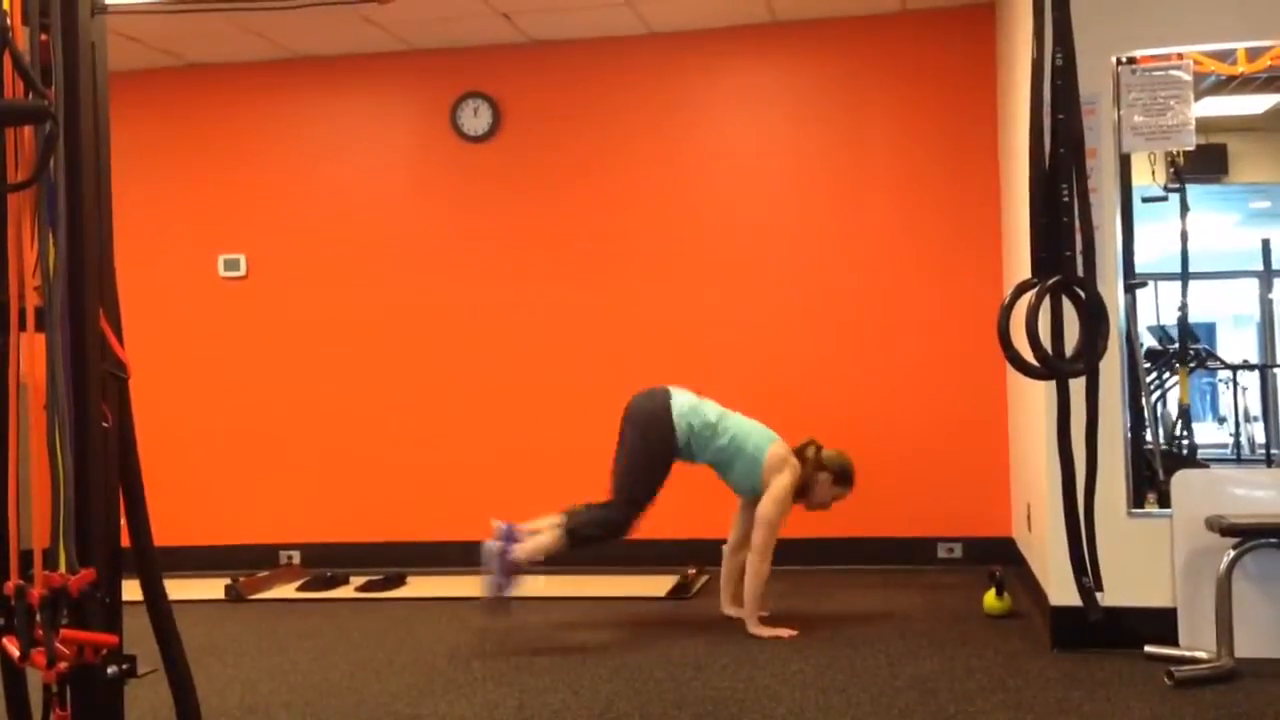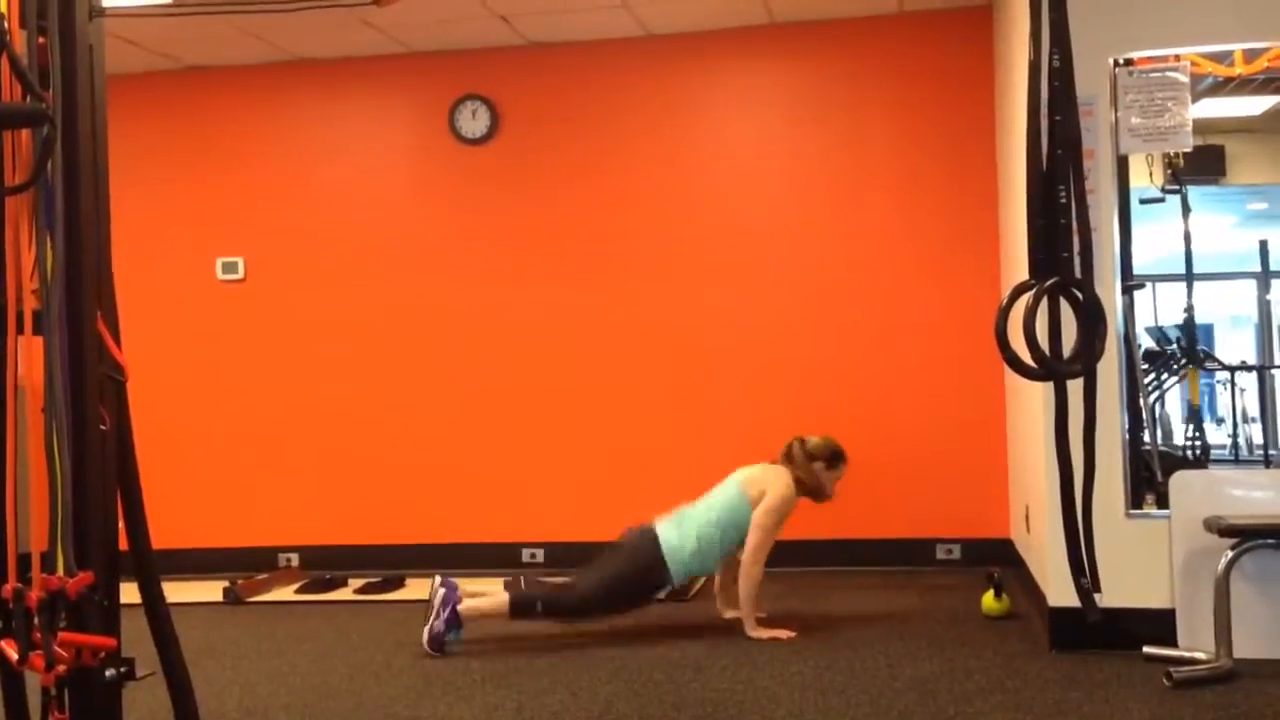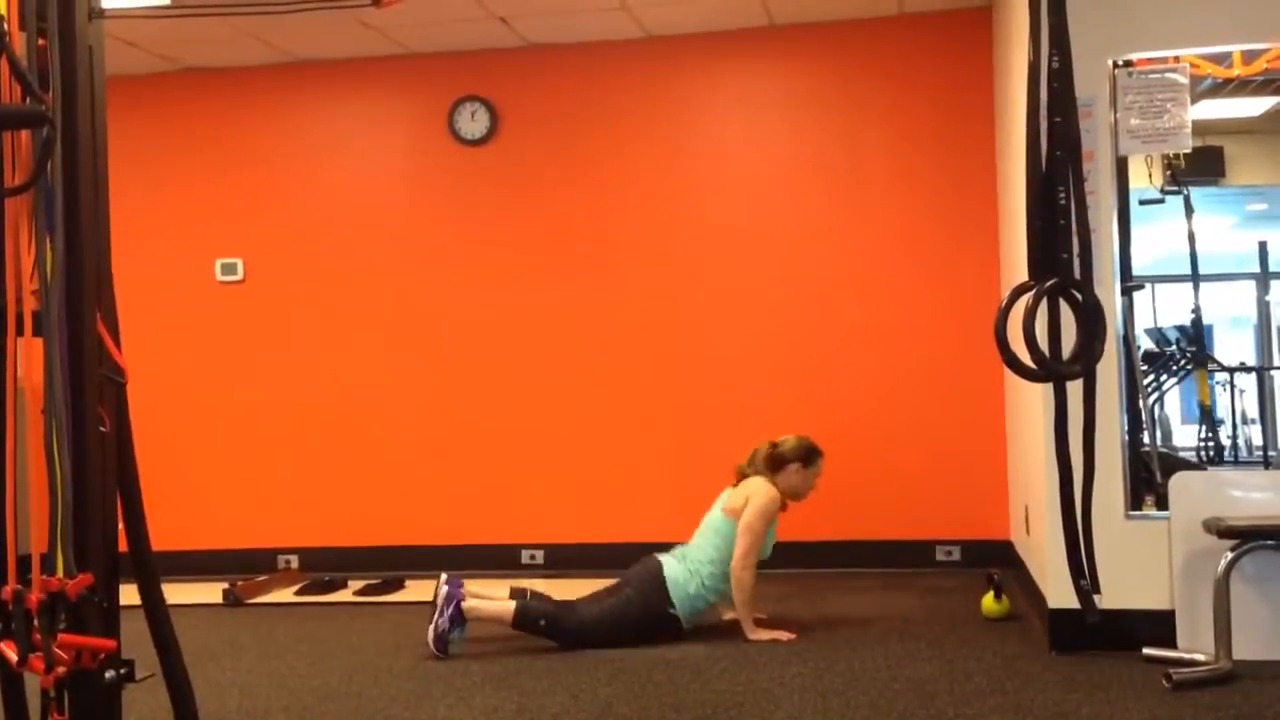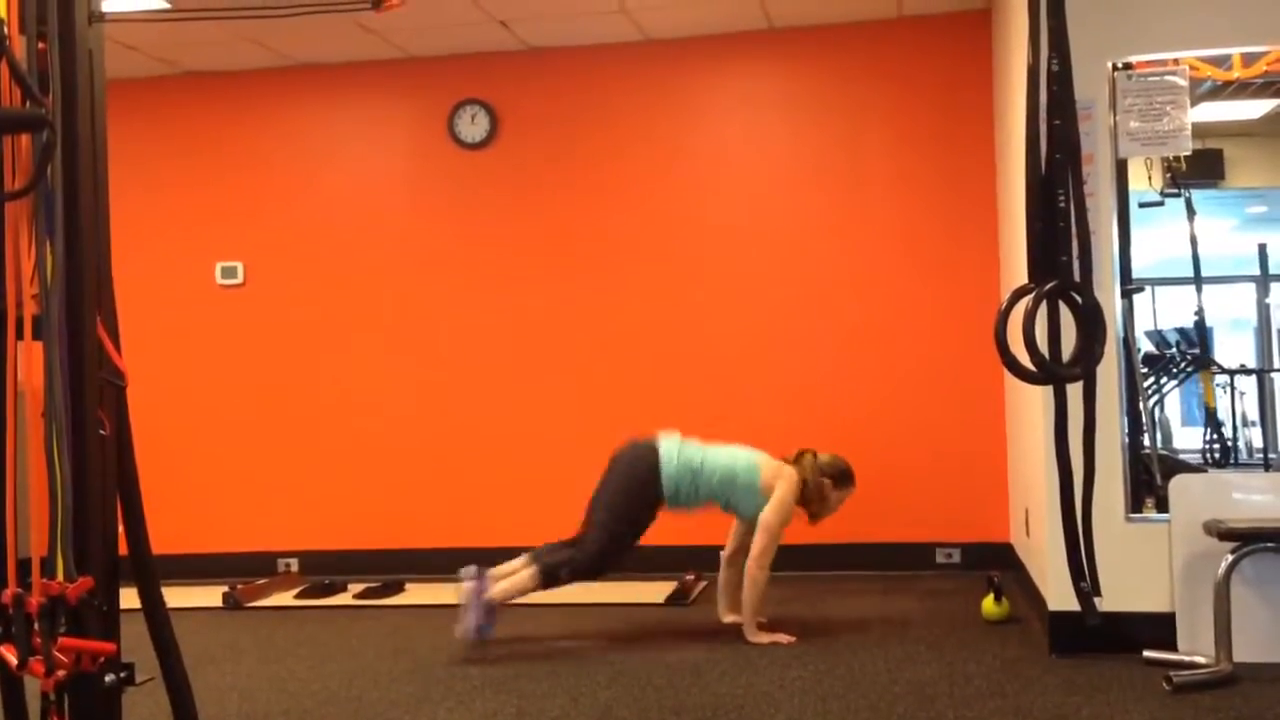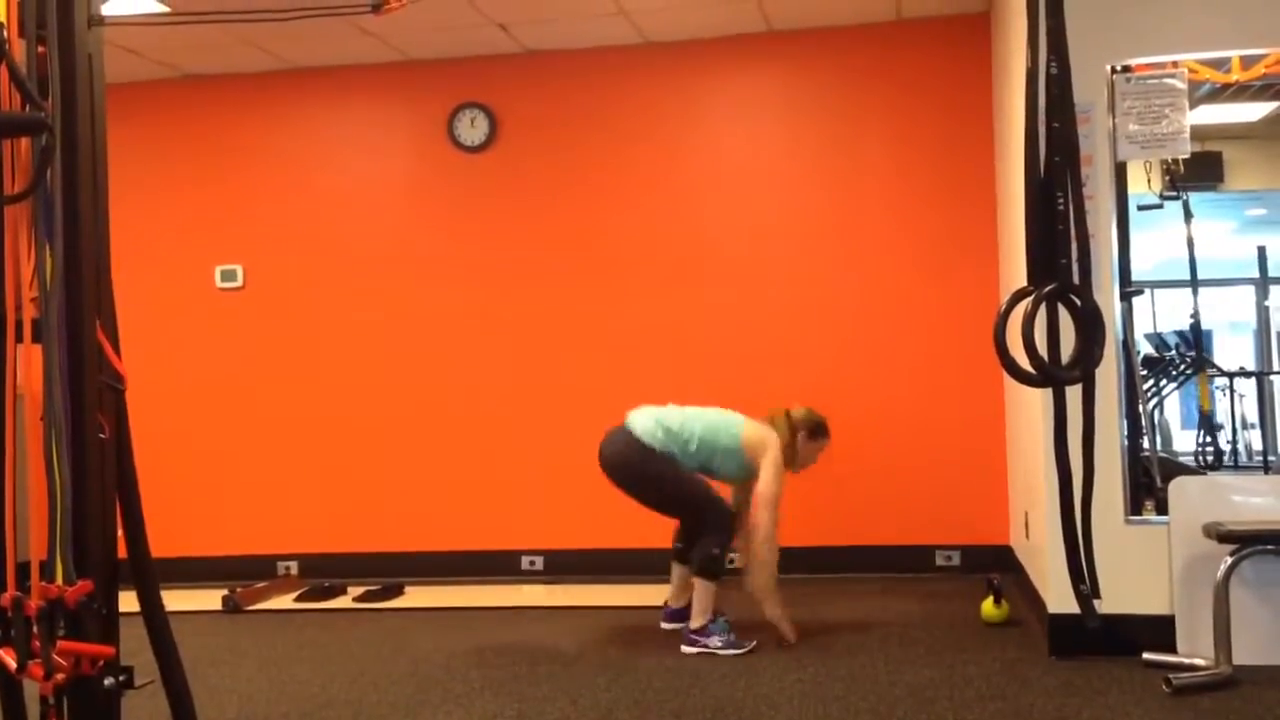
dt=0.3s
person 1, frame 1
left shoulder: (769, 476)
right shoulder: (787, 477)
left elbow: (738, 542)
right elbow: (759, 553)
left wrist: (729, 603)
right wrist: (753, 622)
left hip: (663, 411)
right hip: (665, 418)
left knee: (618, 510)
right knee: (619, 516)
left ankle: (514, 538)
right ankle: (512, 558)
person 1, frame 2
left shoulder: (765, 477)
right shoulder: (784, 488)
left elbow: (730, 545)
right elbow: (752, 558)
left wrist: (728, 606)
right wrist: (752, 625)
left hip: (656, 544)
right hip: (659, 559)
left knee: (565, 596)
right knee: (567, 600)
left ankle: (456, 594)
right ankle: (458, 609)
person 1, frame 3
left shoulder: (750, 487)
right shoulder: (766, 494)
right elbow: (742, 565)
left wrist: (730, 607)
right wrist: (751, 627)
left hip: (662, 575)
right hip: (660, 597)
left knee: (568, 614)
right knee: (570, 627)
left ankle: (459, 593)
right ankle: (461, 609)
person 1, frame 4
left shoulder: (771, 480)
right shoulder: (788, 486)
left elbow: (733, 554)
right elbow: (758, 562)
left wrist: (729, 610)
right wrist: (751, 629)
left hip: (648, 460)
right hip: (652, 469)
left knee: (586, 546)
right knee: (593, 555)
left ankle: (487, 579)
right ankle: (487, 595)
person 1, frame 5
left shoulder: (750, 442)
right shoulder: (771, 449)
left elbow: (742, 520)
right elbow: (763, 535)
left wrist: (753, 577)
right wrist: (772, 605)
left hip: (630, 440)
right hip: (633, 449)
left knee: (701, 517)
right knee: (715, 523)
left ankle: (676, 606)
right ankle: (700, 628)
